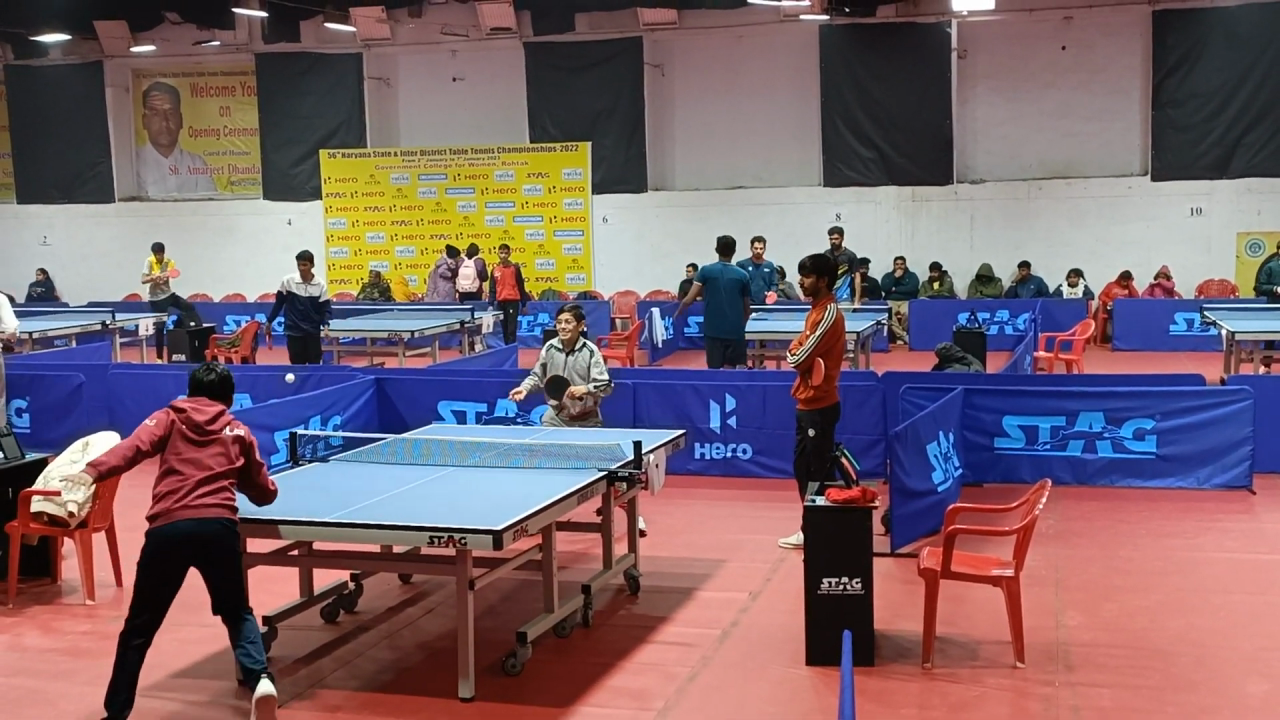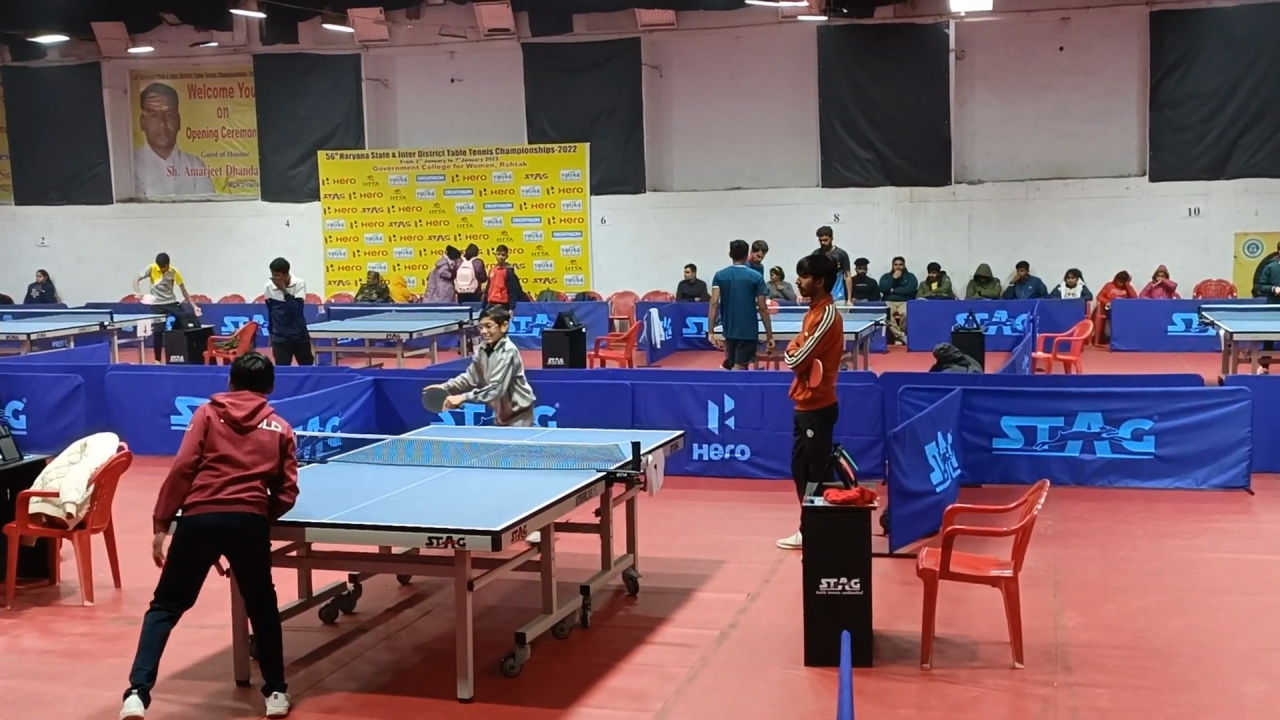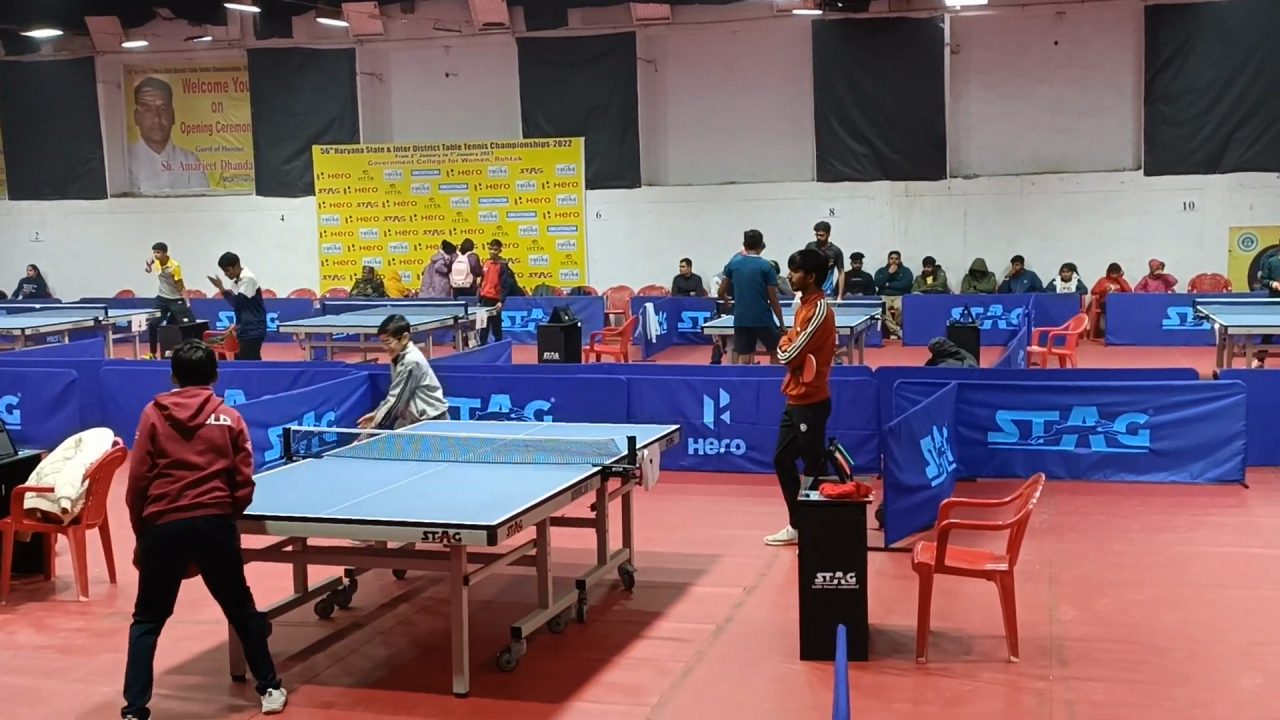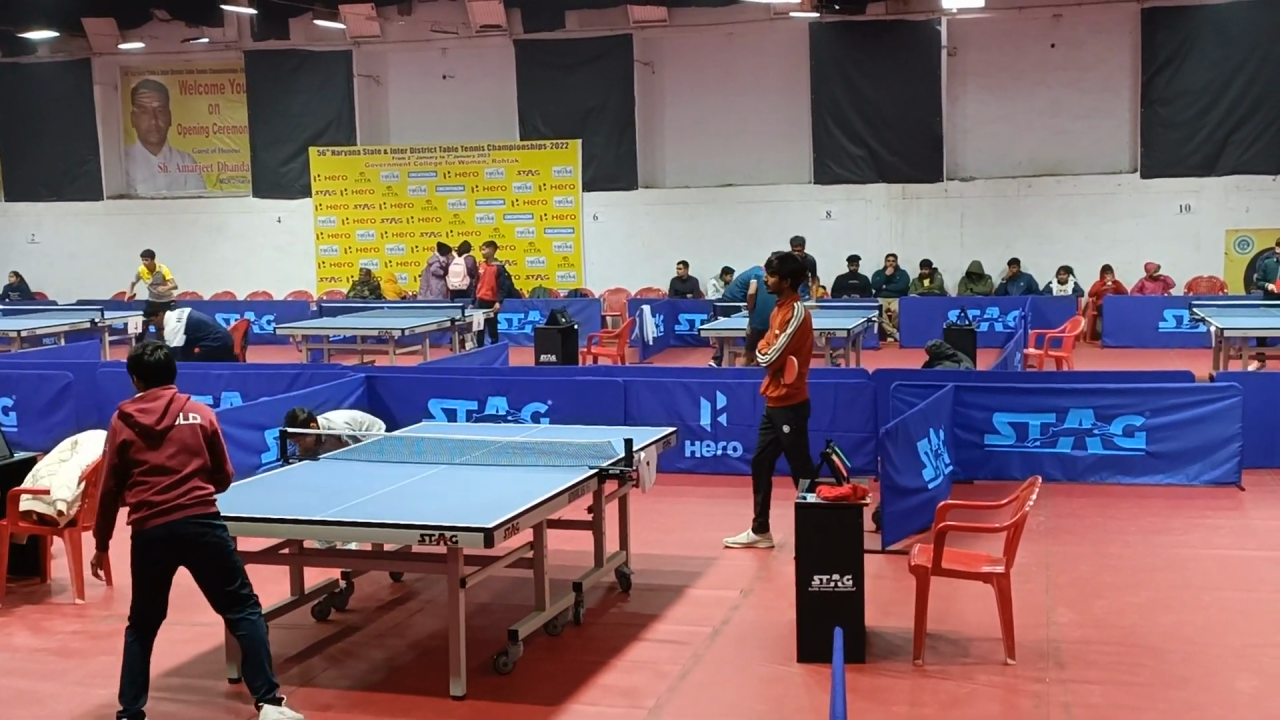
dt=0.4s
person 1, frame 1
left shoulder: (169, 418)
right shoulder: (239, 433)
left elbow: (134, 445)
right elbow: (266, 494)
left wrist: (92, 471)
left hip: (167, 529)
right hip: (219, 529)
left knee: (138, 627)
right knee: (239, 615)
right ankle: (259, 680)
person 1, frame 2
left shoulder: (208, 413)
right shoulder: (281, 429)
left elbow: (181, 469)
right elbow: (286, 495)
left wrist: (160, 525)
left hip: (199, 519)
right hip: (249, 522)
left knee: (165, 607)
right knee: (263, 607)
person 1, frame 3
left shoulder: (154, 415)
right shoulder: (230, 419)
left elbow: (137, 482)
right elbow: (243, 488)
left wrist: (140, 537)
left hip: (164, 526)
right hip: (215, 524)
left knee: (147, 619)
right knee: (241, 608)
right ankle: (270, 689)
person 1, frame 4
left shoulder: (121, 422)
right shoulder: (201, 414)
left elbow: (109, 492)
right elbow: (224, 478)
left wrist: (101, 544)
left hip: (150, 532)
right hip: (202, 524)
left knee: (142, 625)
right knee: (243, 610)
person 2, frame 1
left shoulder: (829, 314)
right shoulder: (816, 310)
left elbow: (798, 359)
right elbow: (798, 350)
left wrist: (795, 352)
right wrist: (797, 351)
left hip: (819, 405)
right hip: (807, 403)
left knee: (818, 471)
right knee: (803, 467)
person 2, frame 2
left shoulder: (827, 316)
right shoulder: (813, 311)
left elbow: (796, 361)
right elbow: (797, 351)
left wrist: (791, 353)
right wrist: (794, 352)
left hip: (817, 406)
right hip: (805, 404)
left knee: (817, 473)
right knee: (801, 469)
person 2, frame 3
left shoulder: (819, 310)
right shoulder: (804, 305)
left elbow: (790, 356)
right elbow: (789, 346)
left wrist: (784, 347)
right wrist: (787, 346)
left hip: (810, 401)
right hip: (795, 399)
left knee: (813, 467)
right knee: (783, 460)
right ankle: (798, 524)
person 2, frame 4
left shoulder: (796, 313)
right shoulder: (778, 309)
left elbow: (769, 358)
right elbow: (767, 349)
left wrist: (762, 350)
right wrist: (765, 350)
left hip: (790, 404)
right hip: (774, 402)
left knee: (801, 470)
right knee: (760, 464)
right ankle: (760, 530)
